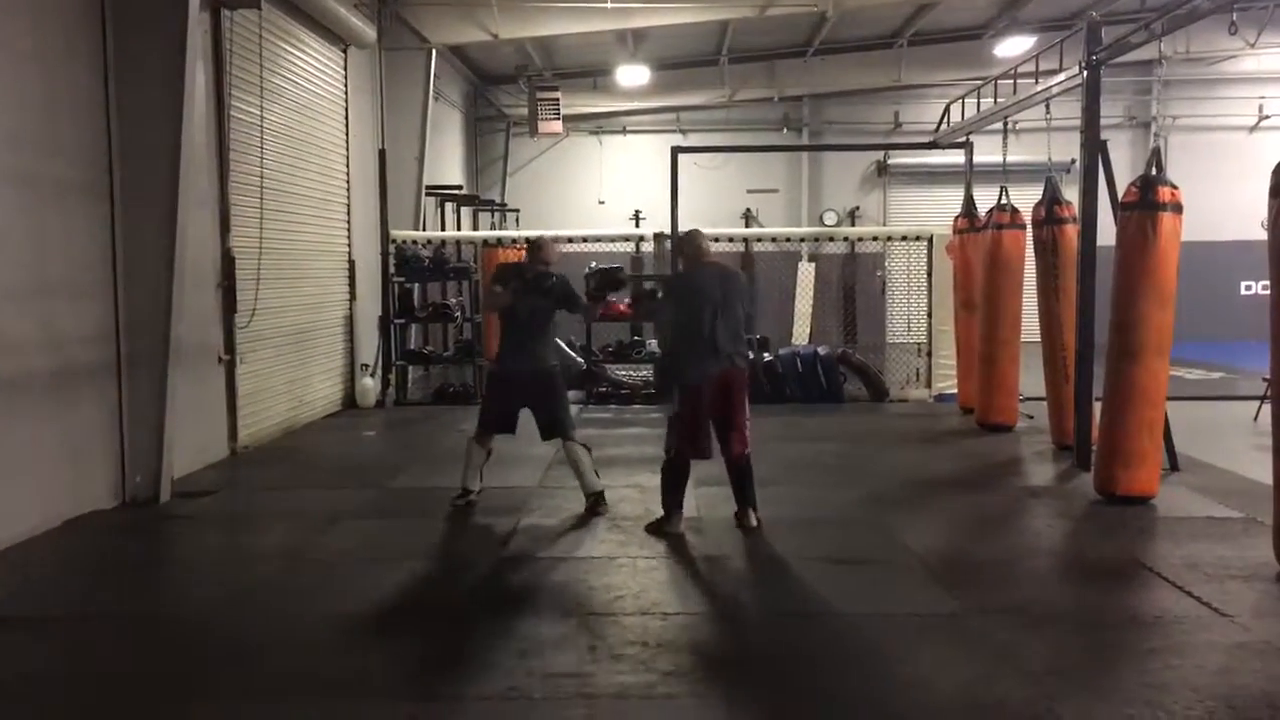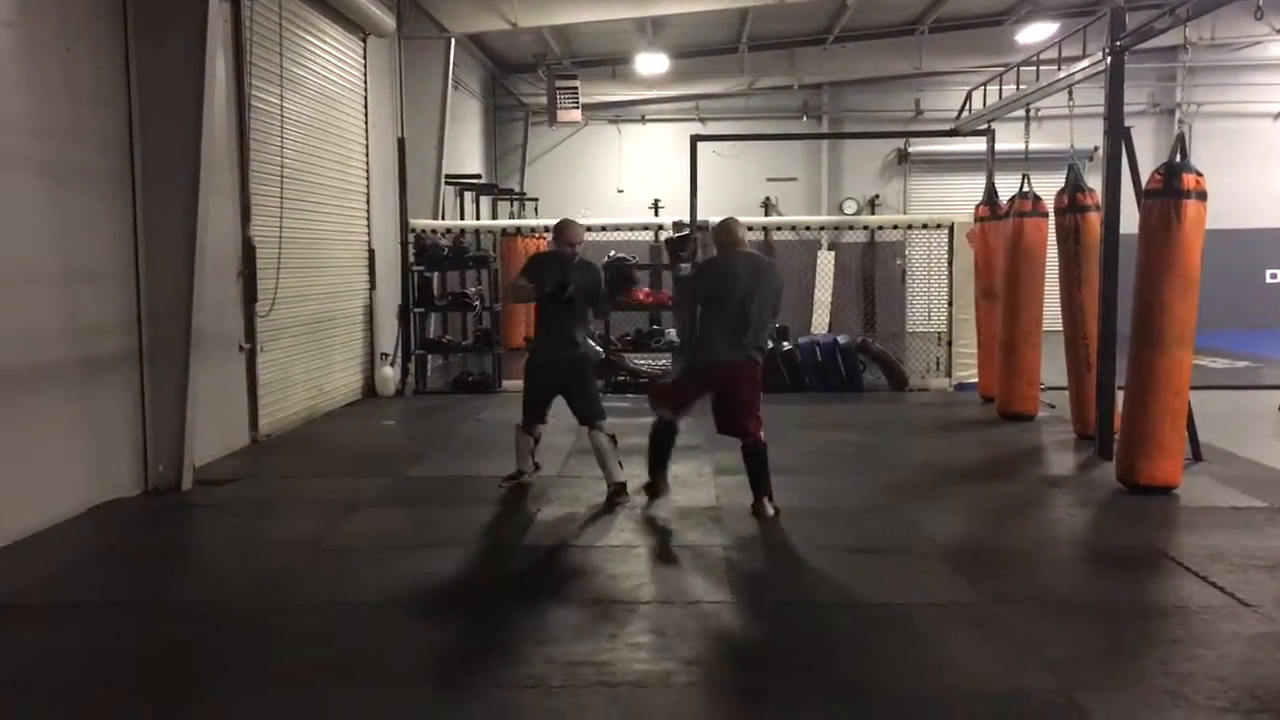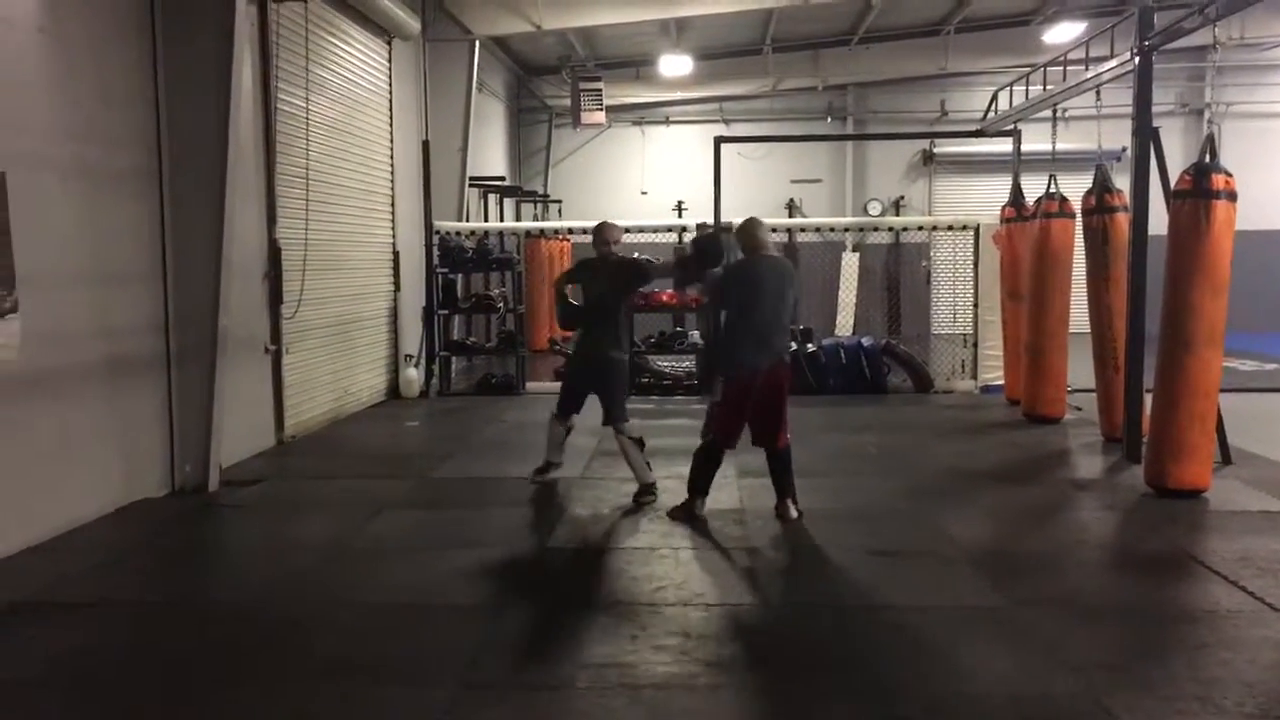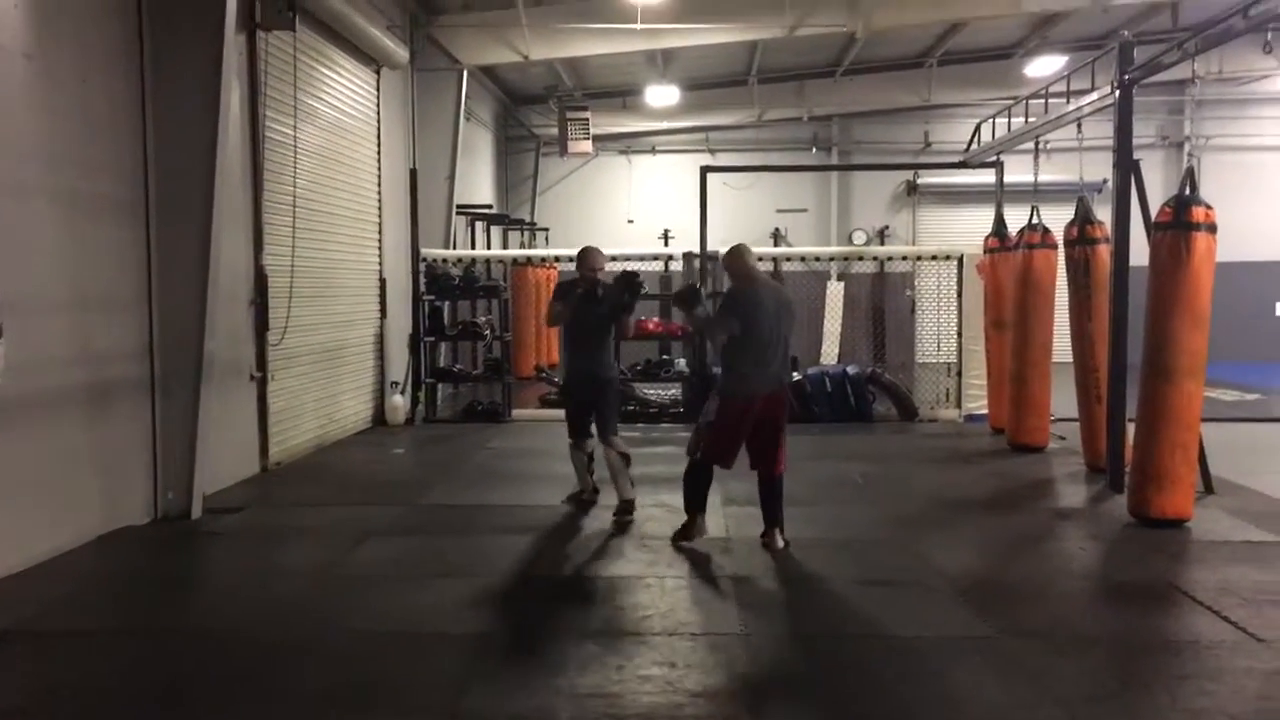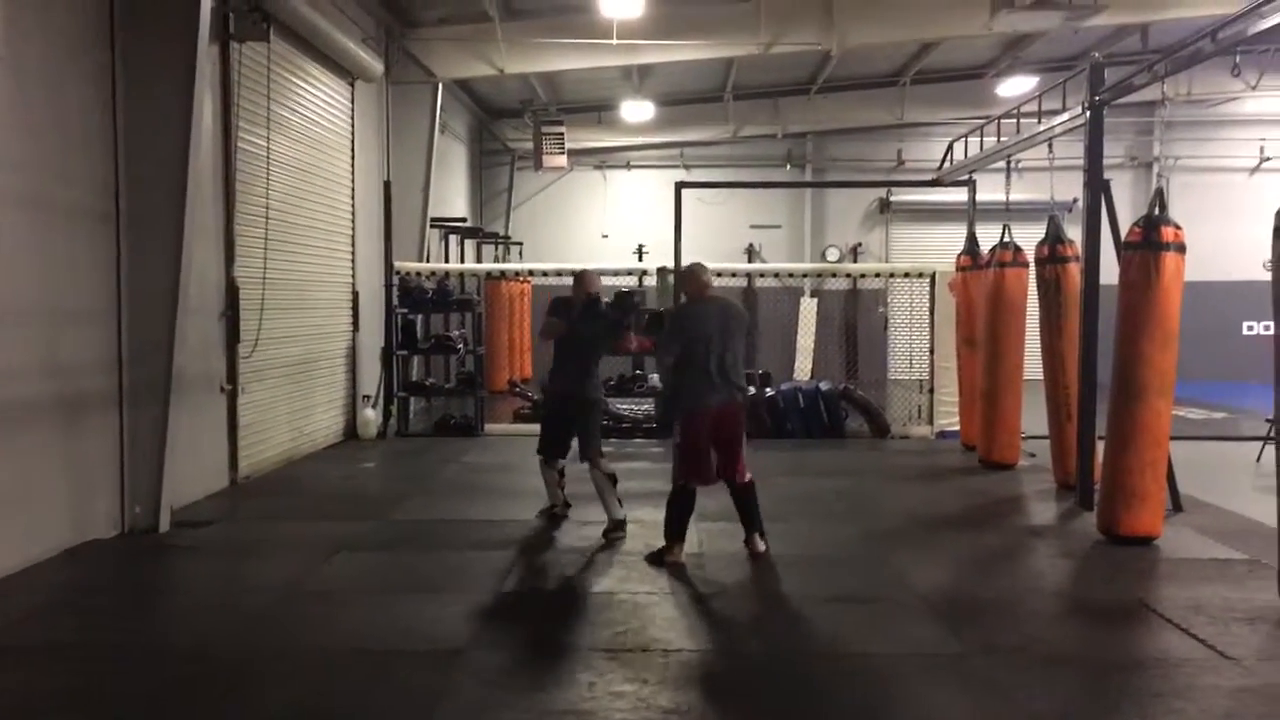
dt=0.5s
person 1, frame 1
left shoulder: (682, 282)
right shoulder: (737, 279)
left elbow: (666, 323)
left hip: (694, 373)
right hip: (734, 369)
left knee: (680, 449)
right knee: (738, 444)
left ankle: (672, 516)
right ankle: (748, 511)
person 1, frame 2
left shoulder: (715, 267)
right shoulder: (771, 272)
left elbow: (685, 296)
left hip: (709, 357)
right hip: (747, 361)
left knee: (665, 411)
right knee: (752, 433)
left ankle: (658, 479)
right ankle: (764, 501)
person 1, frame 3
left shoulder: (741, 271)
right shoulder: (786, 269)
left elbow: (715, 299)
left hip: (741, 365)
right hip: (776, 364)
left knee: (716, 437)
right knee: (777, 437)
left ankle: (696, 501)
right ankle: (787, 503)
person 1, frame 4
left shoulder: (740, 294)
right shoulder: (781, 296)
left elbow: (716, 335)
left wrist: (694, 312)
left hip: (739, 388)
right hip: (775, 389)
left knee: (702, 455)
right knee: (770, 464)
left ankle: (696, 520)
right ankle: (774, 532)
person 1, frame 5
left shoulder: (683, 314)
right shoulder: (736, 312)
left elbow: (665, 358)
left hip: (694, 405)
right hip: (731, 402)
left knee: (686, 478)
right knee: (739, 474)
left ankle: (674, 546)
right ankle: (756, 537)
person 2, frame 1
left shoulder: (557, 283)
right shoulder: (508, 275)
left elbow: (586, 309)
right elbow: (489, 304)
right wrist: (523, 288)
left hip: (543, 369)
right hip: (506, 369)
left knee: (567, 434)
right knee: (484, 433)
left ankle: (595, 492)
right ankle: (470, 488)
person 2, frame 2
left shoulder: (590, 270)
right shoulder: (539, 262)
left elbow: (600, 312)
right elbow: (513, 293)
right wrist: (547, 291)
left hip: (577, 356)
right hip: (543, 354)
left knee: (596, 422)
right knee: (530, 420)
left ankle: (617, 482)
right ankle: (525, 468)
person 2, frame 3
left shoulder: (630, 267)
right shoulder: (586, 267)
left elbow: (661, 269)
right elbow: (560, 283)
left hip: (613, 356)
right hip: (583, 352)
left knee: (619, 422)
right knee: (562, 412)
left ankle: (647, 482)
right ankle: (552, 461)
person 2, frame 4
left shoulder: (612, 292)
right shoulder: (566, 290)
left elbow: (625, 332)
right elbow: (552, 319)
left wrist: (628, 305)
right wrist: (580, 301)
left hip: (604, 374)
right hip: (574, 374)
left knee: (609, 437)
right knee: (578, 438)
left ankle: (626, 499)
right ankle: (587, 489)
person 2, frame 5
left shoulder: (605, 314)
right shoulder: (561, 305)
right elbow: (546, 333)
left wrist: (624, 323)
right wrist: (576, 319)
left hip: (587, 395)
right hip: (558, 392)
left knee: (594, 457)
right knee: (548, 454)
left ankle: (617, 518)
right ankle: (558, 503)
